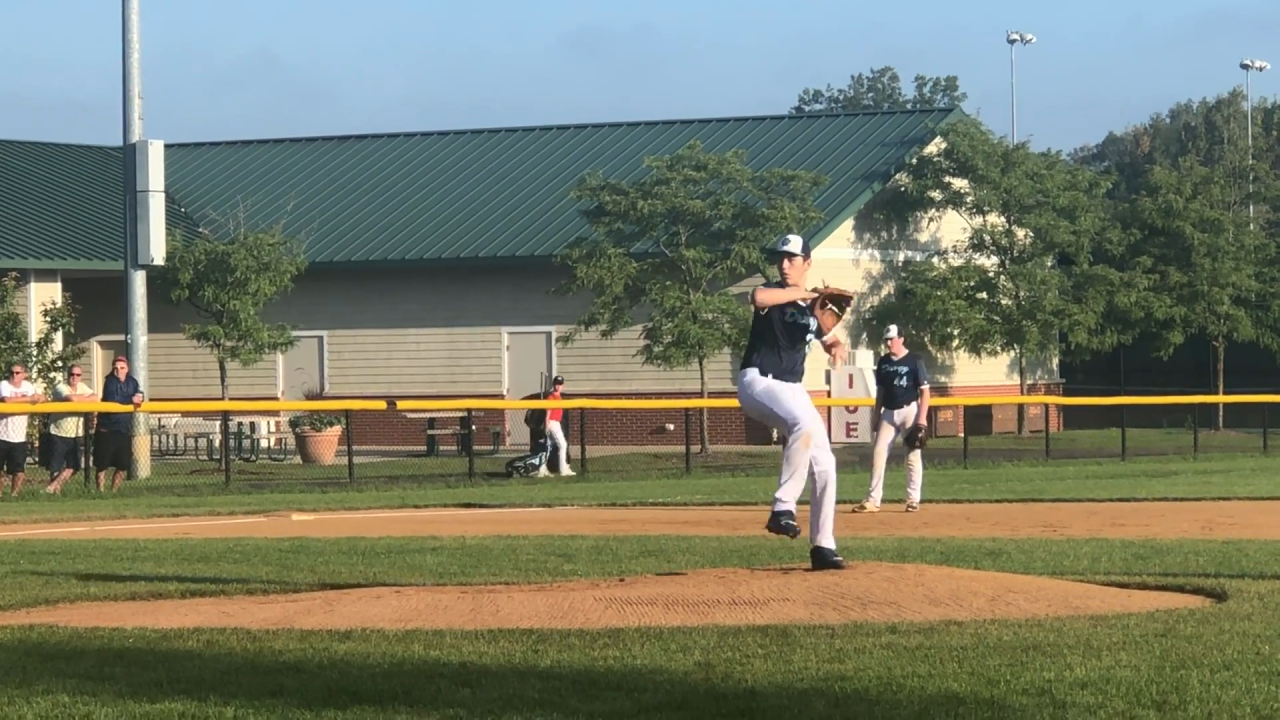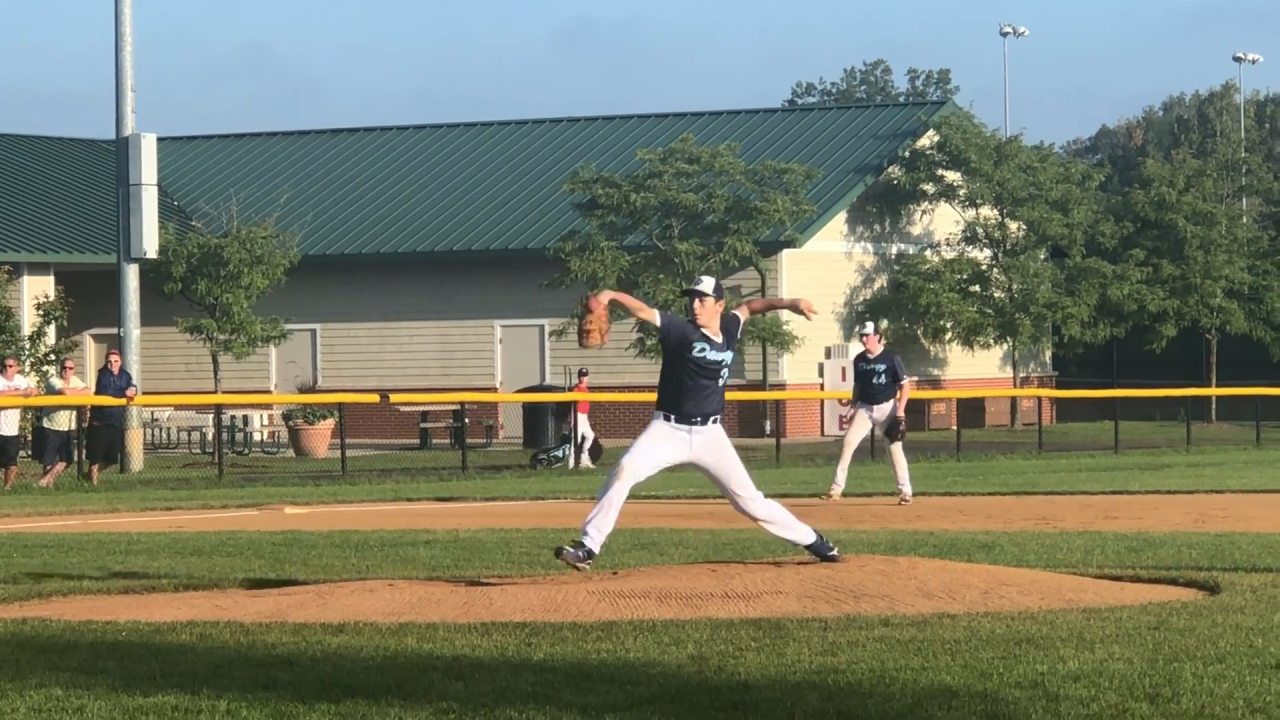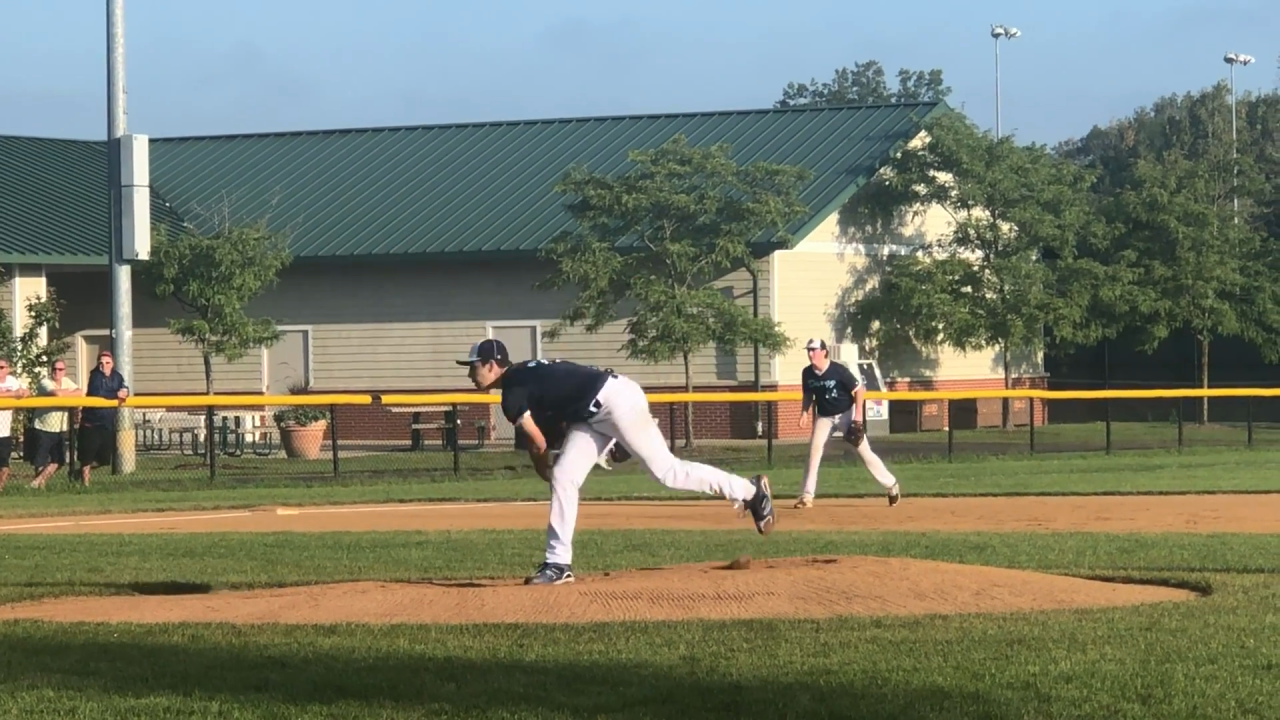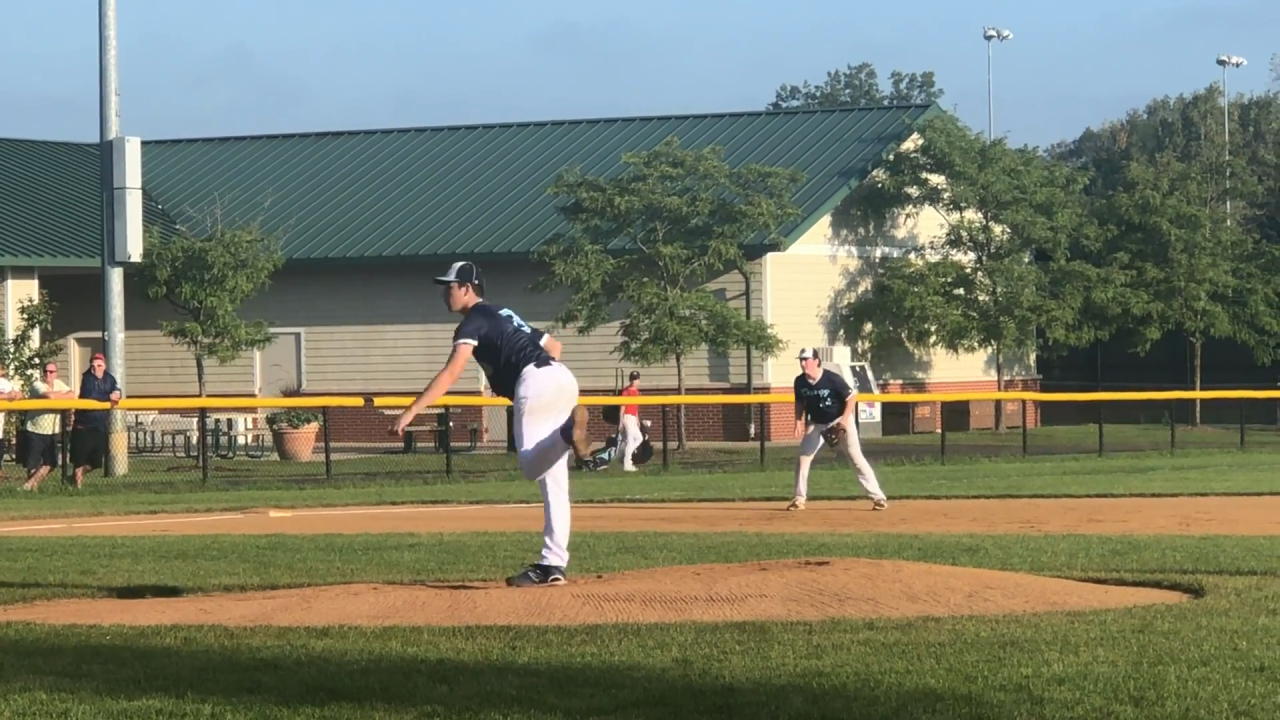
dt=0.4s
person 1, frame 1
left shoulder: (812, 310)
right shoulder: (770, 290)
left elbow: (834, 347)
right elbow: (759, 297)
left wrist: (837, 350)
right wrist: (806, 294)
left hip: (793, 390)
right hip: (758, 383)
left knee: (824, 464)
right knee: (807, 426)
left ankle: (822, 546)
right ankle: (783, 509)
person 1, frame 2
left shoulder: (730, 331)
right shoulder: (680, 329)
left elbow: (748, 307)
right elbow: (641, 308)
left wrist: (789, 303)
right wrist: (607, 295)
left hip: (707, 434)
right hip: (666, 431)
left knee: (749, 501)
right knee: (626, 470)
left ankle: (811, 540)
right ankle: (585, 548)
person 1, frame 3
left shoulder: (512, 391)
right shoulder: (527, 372)
left elbow: (538, 444)
left wrist: (543, 468)
left hip: (614, 400)
right hip: (597, 408)
left knee: (670, 473)
right knee: (564, 476)
left ankle: (751, 492)
right ankle: (558, 562)
person 1, frame 4
left shoulder: (474, 322)
right shoulder: (503, 315)
left elbow: (450, 373)
right elbow: (554, 347)
left wrist: (410, 412)
left hip: (538, 383)
right hip: (563, 381)
left knee: (531, 462)
right knee: (552, 475)
left ankle: (567, 432)
right ankle: (552, 563)
